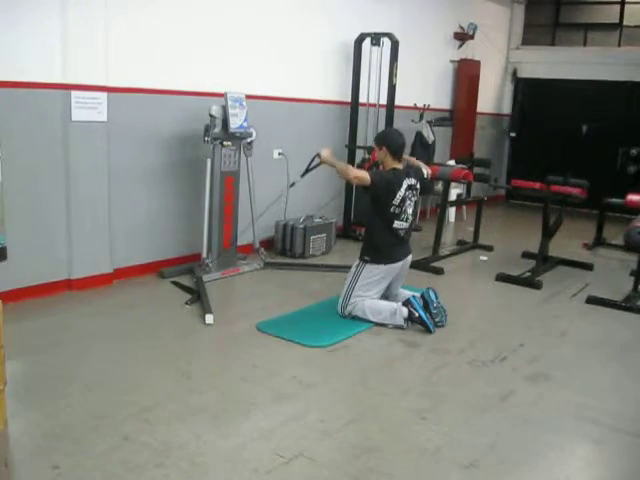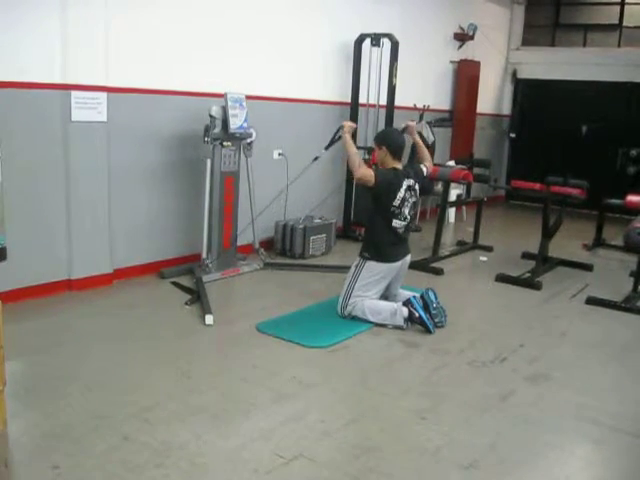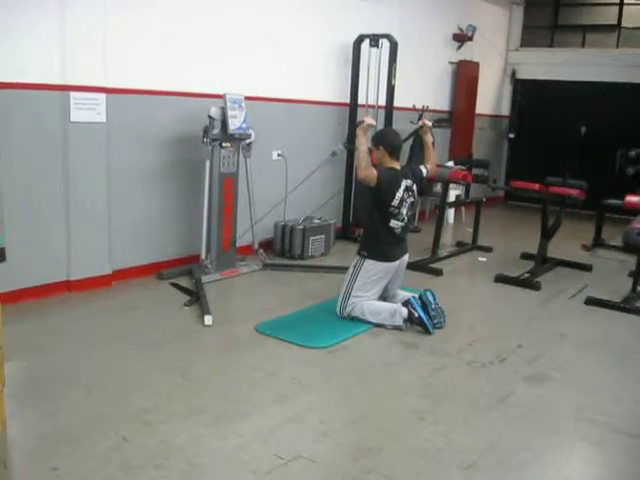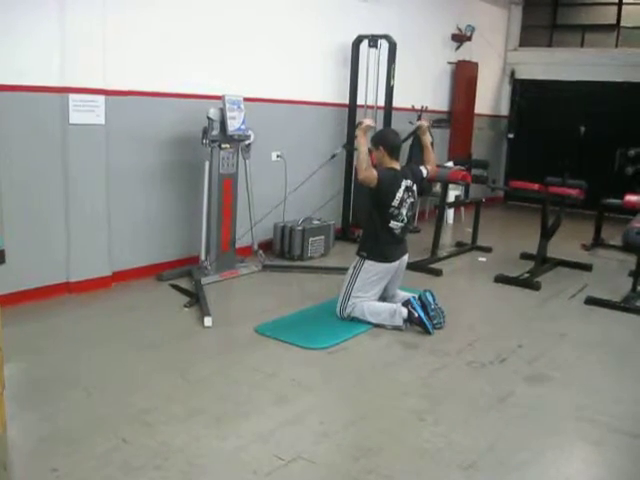
dt=0.3s
person 1, frame 1
left shoulder: (385, 179)
right shoulder: (414, 177)
left elbow: (354, 175)
right elbow: (427, 170)
left wrist: (329, 158)
right wrist: (405, 158)
left hip: (378, 259)
right hip: (403, 255)
left knee: (349, 305)
right knee: (388, 294)
left ankle: (405, 313)
right ankle: (422, 301)
person 1, frame 2
left shoulder: (387, 179)
right shoulder: (413, 177)
left elbow: (360, 174)
right elbow: (428, 164)
left wrist: (347, 137)
right wrist: (415, 136)
left hip: (378, 258)
right hip: (402, 255)
left knee: (348, 306)
right knee: (388, 296)
left ankle: (406, 314)
right ankle: (420, 301)
person 1, frame 3
left shoulder: (385, 179)
right shoulder: (411, 176)
left elbow: (363, 174)
right elbow: (430, 166)
left wrist: (361, 136)
right wrist: (426, 135)
left hip: (376, 257)
right hip: (400, 254)
left knee: (348, 307)
right knee: (387, 295)
left ankle: (405, 314)
right ankle: (420, 303)
person 1, frame 4
left shoulder: (385, 179)
right shoulder: (412, 176)
left elbow: (363, 175)
right elbow: (431, 167)
left wrist: (361, 137)
right wrist: (425, 137)
left hip: (376, 258)
right hip: (399, 254)
left knee: (348, 308)
right knee: (387, 296)
left ankle: (405, 314)
right ankle: (419, 303)
